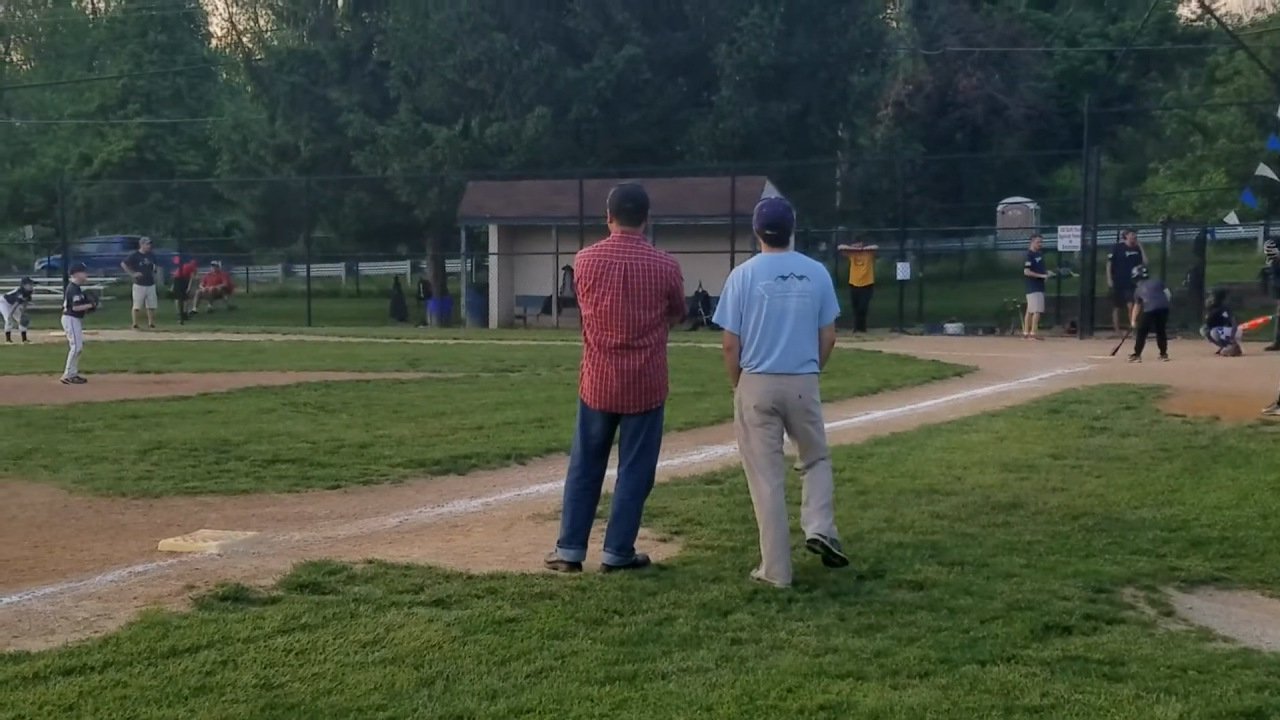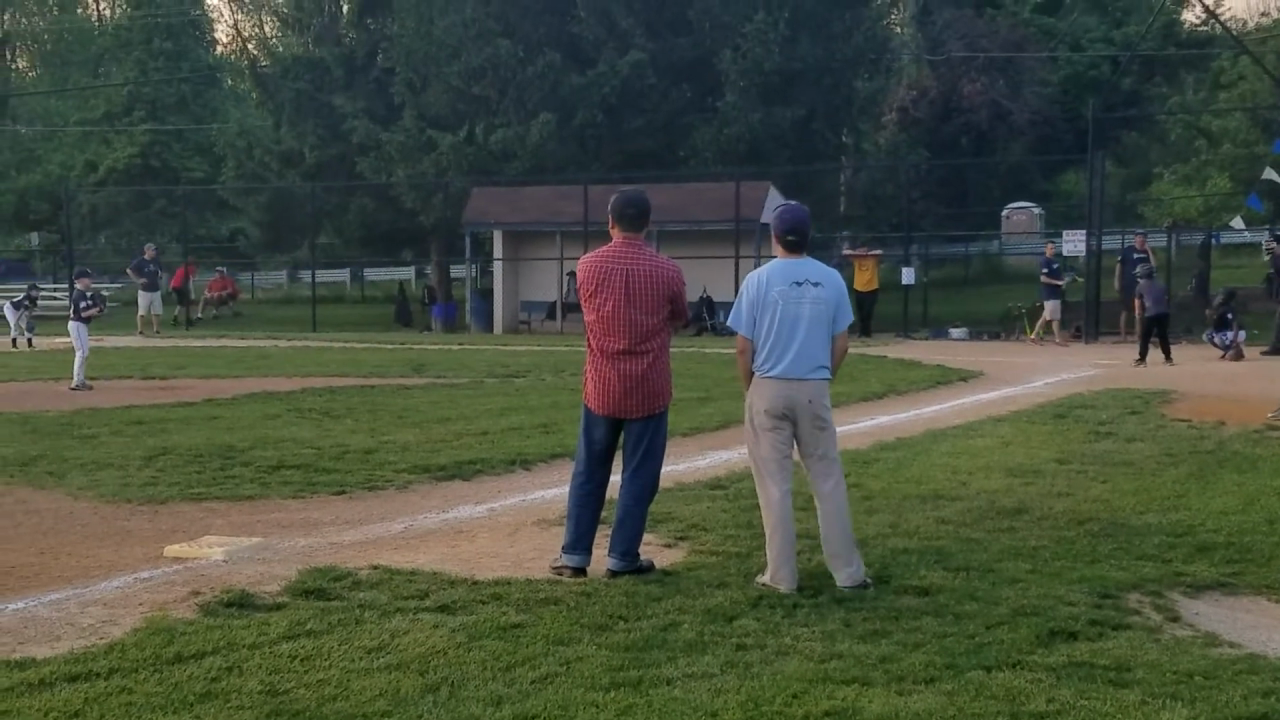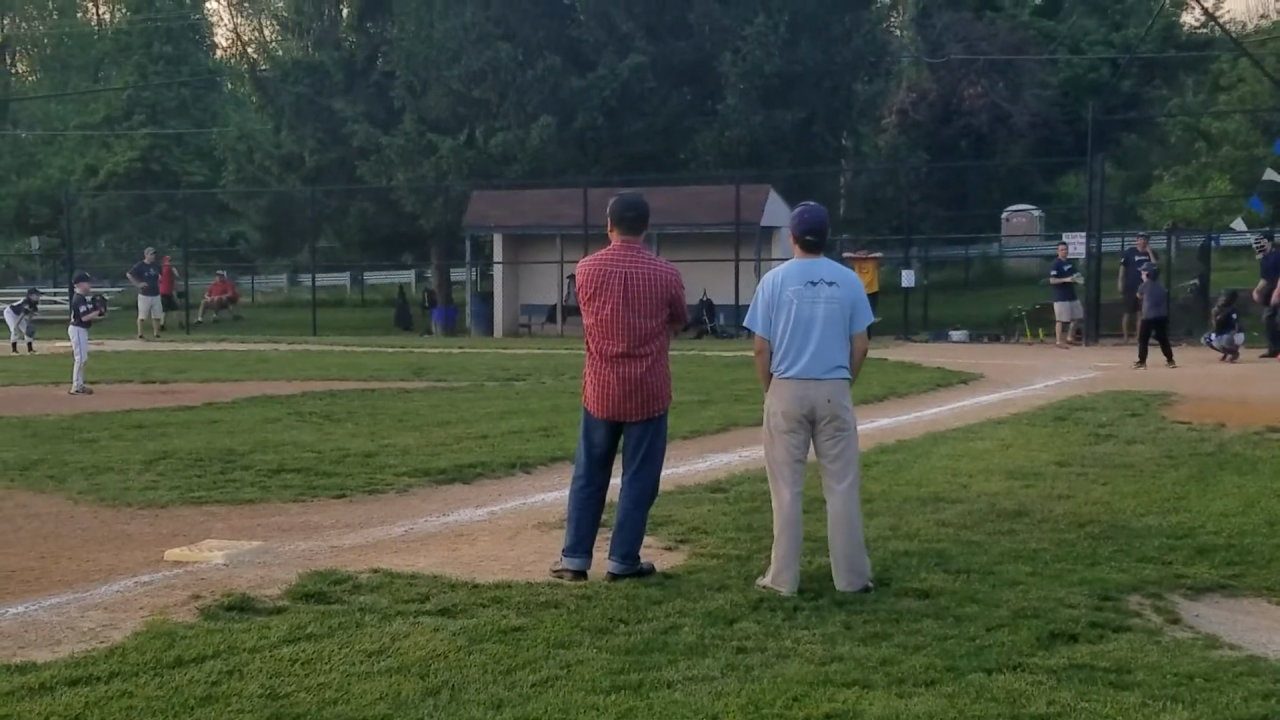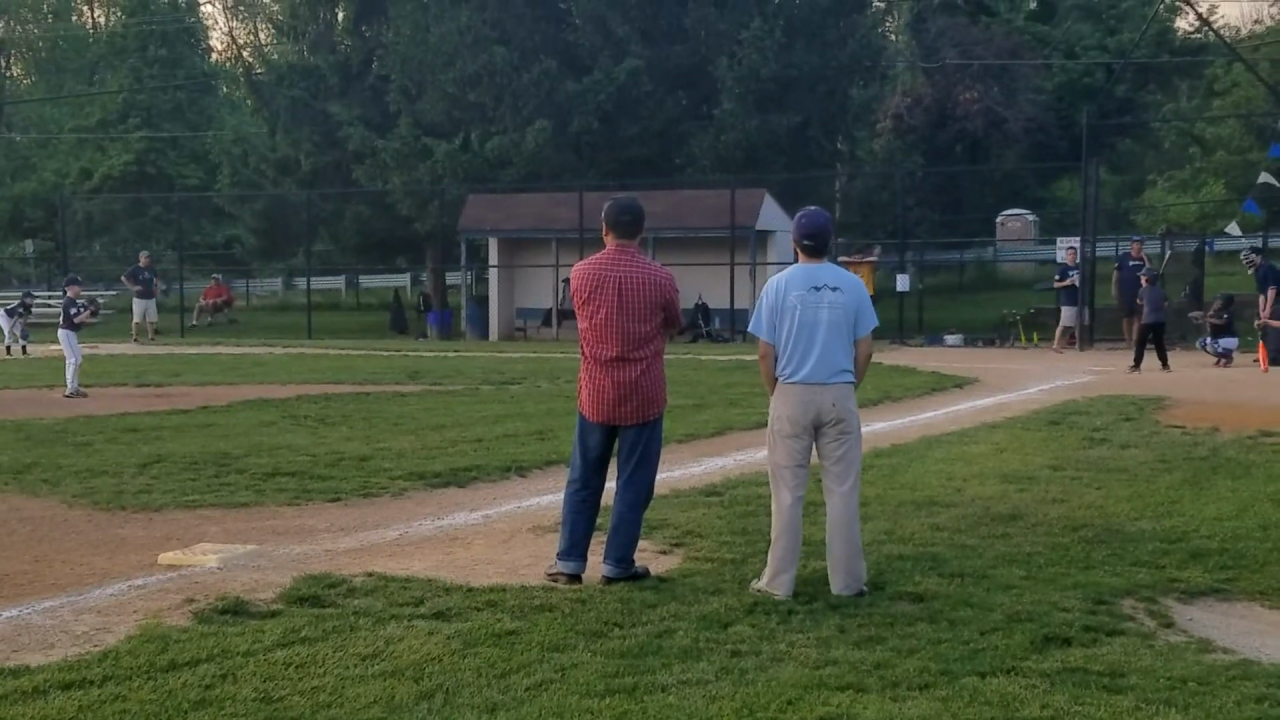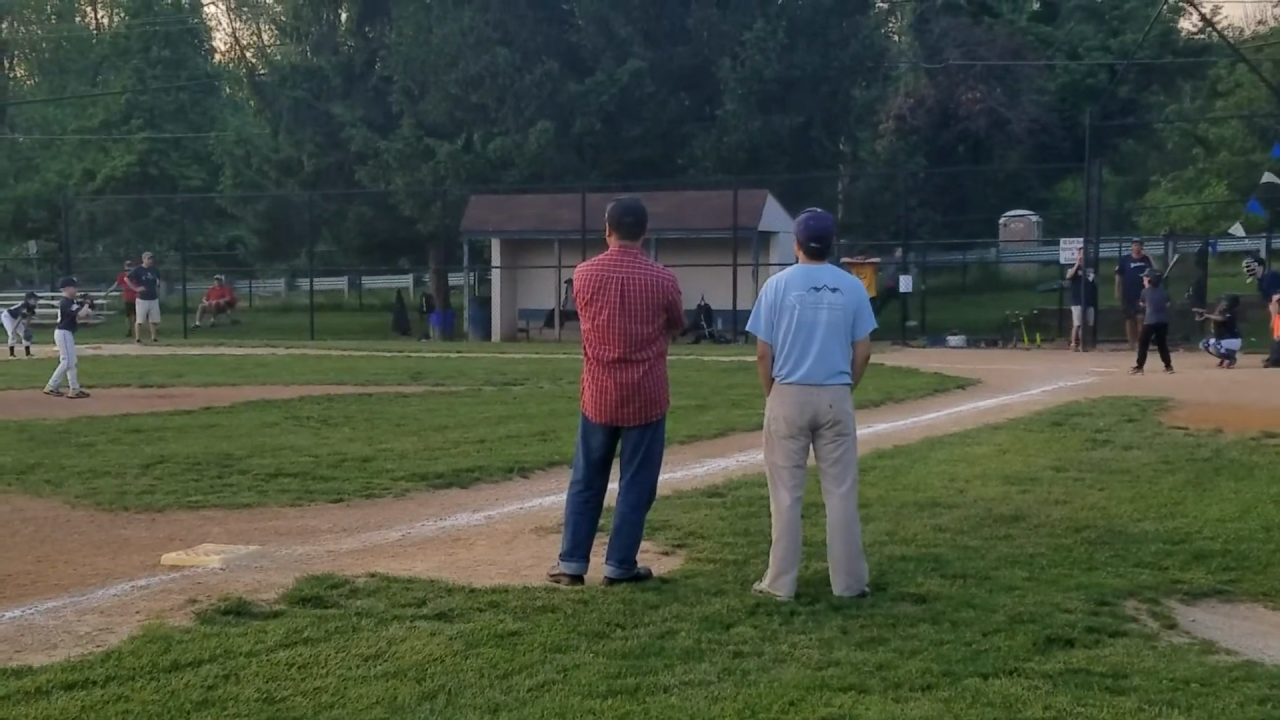
dt=0.4s
person 1, frame 1
left shoulder: (744, 275)
right shoulder: (817, 272)
left elbow: (731, 343)
right elbow: (828, 336)
left wrist: (738, 384)
left hip: (757, 386)
right hip: (803, 384)
left knee: (767, 479)
right knee: (817, 461)
left ankle: (776, 569)
right ankle: (820, 527)
person 1, frame 2
left shoulder: (758, 280)
right shoulder: (831, 279)
left elbow: (744, 347)
right elbow: (841, 344)
left wrist: (750, 389)
left hip: (768, 391)
right hip: (814, 391)
left knee: (775, 484)
right knee: (829, 481)
left ankle: (782, 575)
right ankle: (847, 570)
person 1, frame 3
left shoulder: (775, 280)
right shoulder: (848, 280)
left elbow: (761, 348)
right elbow: (860, 346)
left wrist: (770, 389)
left hip: (787, 392)
right hip: (834, 392)
left knee: (787, 488)
right knee: (842, 487)
left ankle: (783, 577)
right ankle: (851, 576)
person 1, frame 4
left shoulder: (779, 285)
right shoulder: (852, 285)
left elbow: (766, 353)
right elbow: (864, 350)
left wrist: (775, 394)
left hip: (792, 397)
right hip: (839, 397)
left knee: (787, 492)
right knee: (842, 491)
left ankle: (779, 581)
right ankle: (847, 580)
person 1, frame 5
left shoulder: (778, 284)
right shoulder: (852, 287)
left elbow: (764, 352)
right elbow: (862, 352)
left wrist: (771, 394)
left hip: (788, 398)
right hip: (836, 399)
left knee: (786, 492)
right knee: (841, 492)
left ankle: (781, 582)
right ankle: (849, 582)
person 2, frame 1
left shoulder: (585, 260)
right shoulder: (665, 266)
right elbow: (678, 315)
left hip: (598, 380)
right hip: (645, 383)
left knee: (584, 467)
right knee: (635, 470)
left ankle: (569, 549)
right ankle: (617, 553)
person 2, frame 2
left shoulder: (587, 266)
right shoulder: (667, 271)
right elbow: (680, 320)
left hip: (602, 386)
right hip: (648, 388)
left knee: (588, 473)
right knee: (639, 476)
left ankle: (574, 555)
right ankle: (622, 558)
person 2, frame 3
left shoulder: (586, 269)
right shoulder: (666, 274)
right elbow: (679, 322)
left hip: (601, 389)
right hip: (648, 391)
left knee: (588, 476)
right knee: (639, 479)
left ankle: (574, 559)
right ankle: (623, 561)
person 2, frame 4
left shoulder: (581, 273)
right shoulder: (660, 277)
right elbow: (673, 326)
left hip: (596, 393)
right hip: (643, 395)
left knee: (583, 480)
right knee: (634, 483)
left ankle: (569, 562)
right ankle: (617, 565)
person 2, frame 5
left shoulder: (584, 274)
right shoulder: (663, 279)
right elbow: (676, 328)
left hip: (598, 395)
right hip: (645, 396)
left knee: (586, 481)
right knee: (636, 485)
left ankle: (571, 563)
right ankle: (619, 566)
